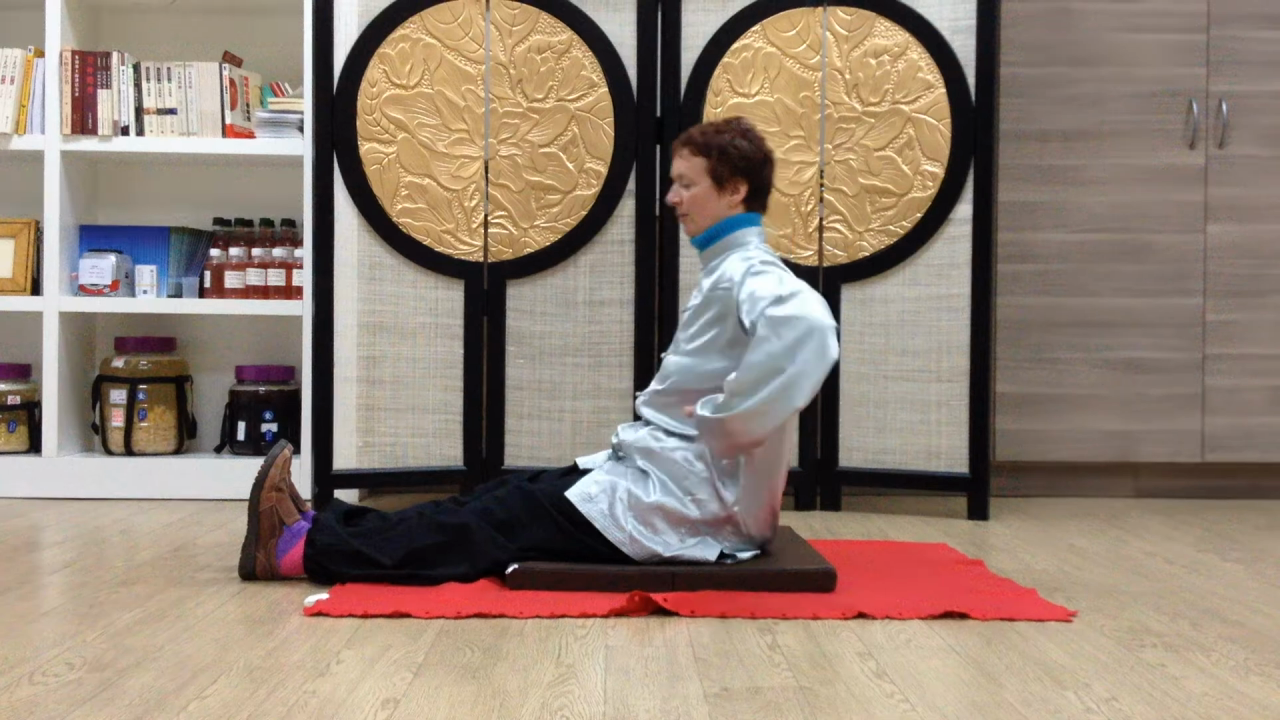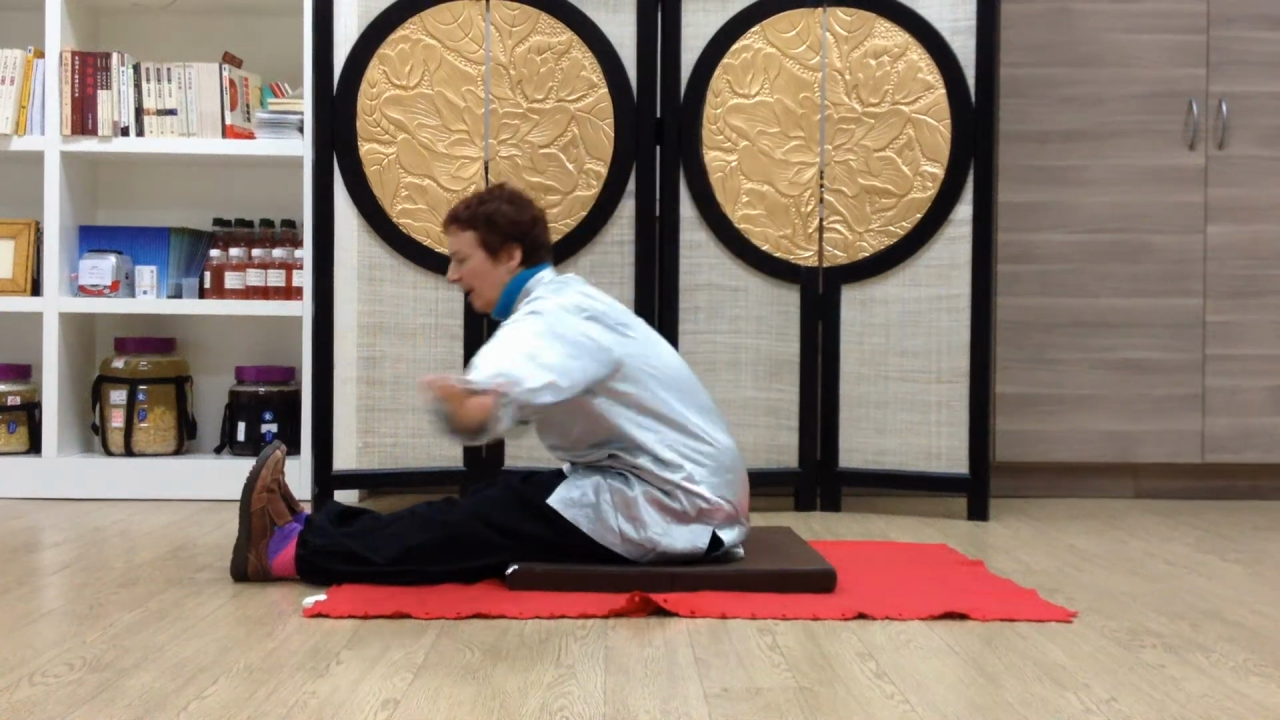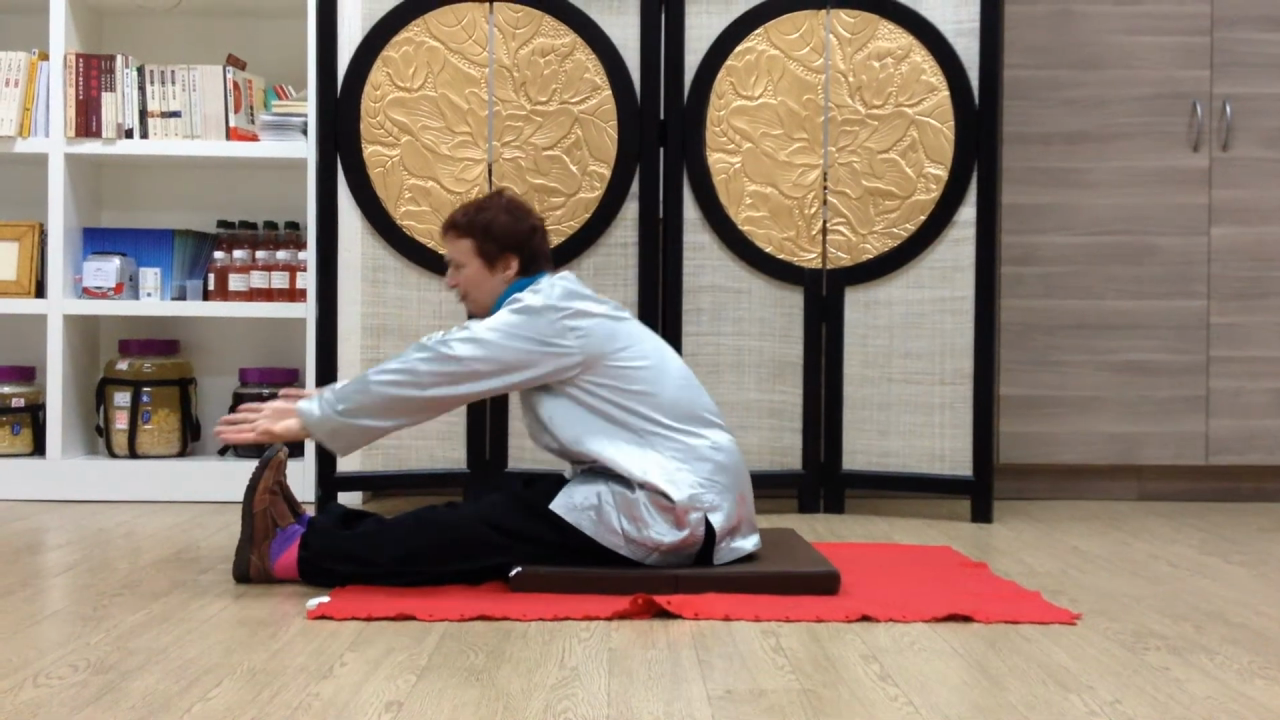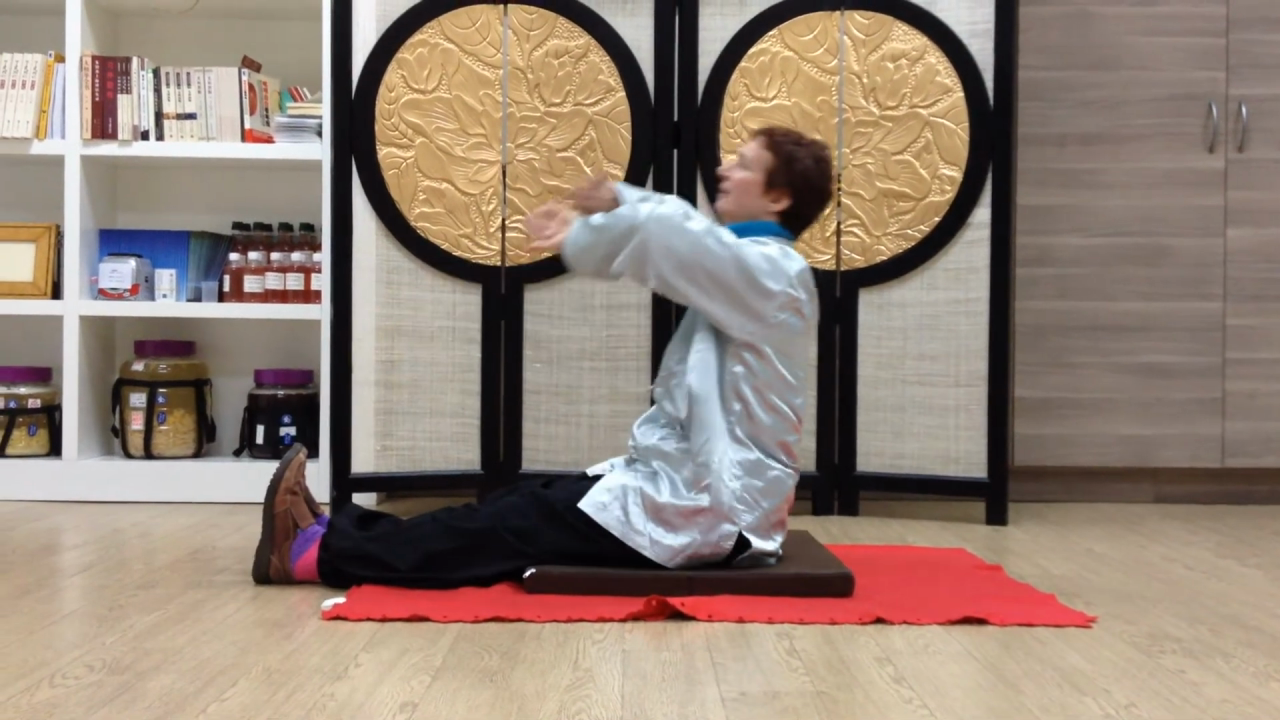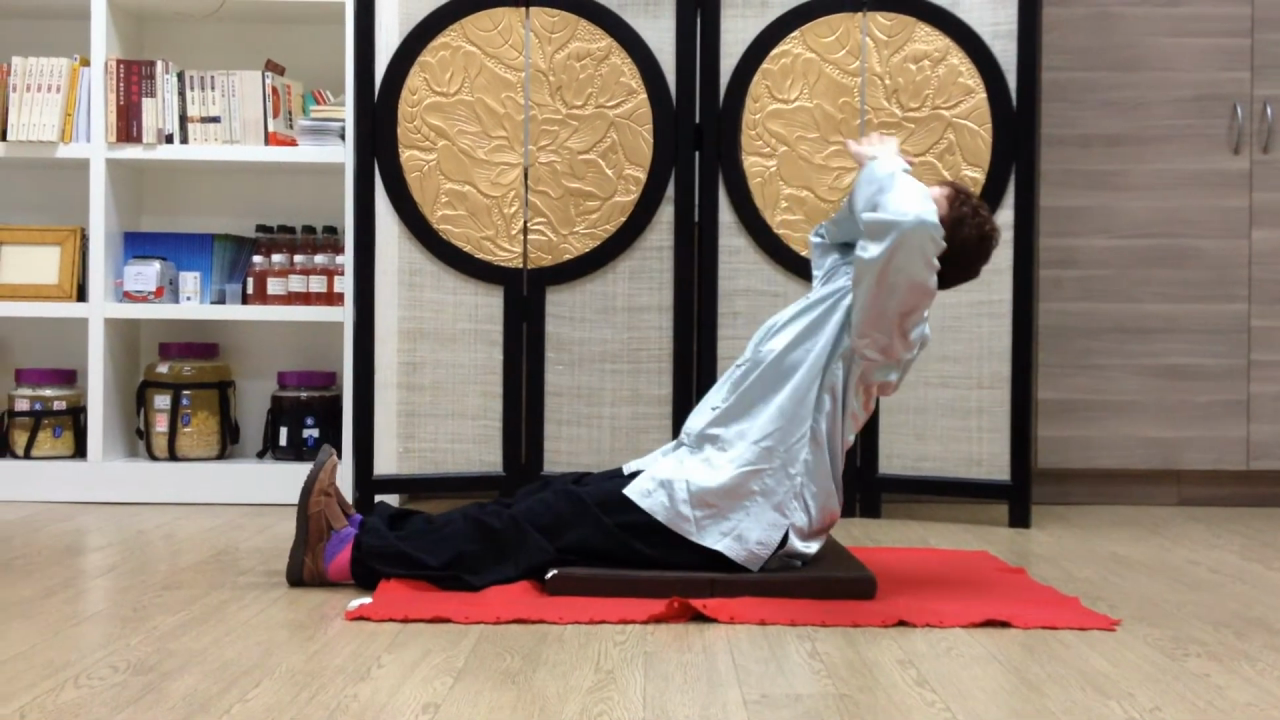
dt=1s
person 1, frame 1
left shoulder: (749, 273)
right shoulder: (732, 269)
left elbow: (807, 329)
left wrist: (726, 424)
left hip: (683, 502)
right hip: (675, 480)
left knee: (495, 524)
right knee: (505, 500)
left ankle: (303, 548)
right ankle: (321, 528)
person 1, frame 2
left shoulder: (552, 316)
right shoulder: (560, 299)
left elbow: (505, 376)
left wrist: (474, 404)
left hip: (673, 508)
right hip: (678, 495)
left knee: (482, 523)
right knee: (490, 502)
left ankle: (295, 549)
right ankle: (313, 529)
person 1, frame 3
left shoulder: (548, 317)
right shoulder: (550, 305)
left elbow: (431, 371)
right elbow: (442, 359)
left wrist: (313, 415)
right wrist: (321, 404)
left hip: (673, 509)
right hip: (668, 491)
left knee: (482, 531)
right knee: (491, 510)
left ankle: (296, 552)
right ankle: (317, 534)
person 1, frame 4
left shoulder: (769, 273)
right shoulder: (758, 268)
left elbow: (664, 235)
right elbow: (675, 238)
left wrist: (597, 215)
right wrist: (599, 214)
left hip: (705, 512)
right hip: (691, 487)
left knee: (509, 530)
right knee: (517, 506)
left ankle: (312, 553)
right ankle: (333, 533)
person 1, frame 5
left shoulder: (890, 308)
right shoulder: (853, 289)
left elbow: (911, 228)
right elbow: (834, 240)
left wrist: (884, 166)
right wrist: (869, 184)
left hip: (730, 513)
right hip: (719, 486)
left knee: (545, 526)
right knee: (549, 501)
left ankle: (349, 553)
right ankle: (367, 531)
